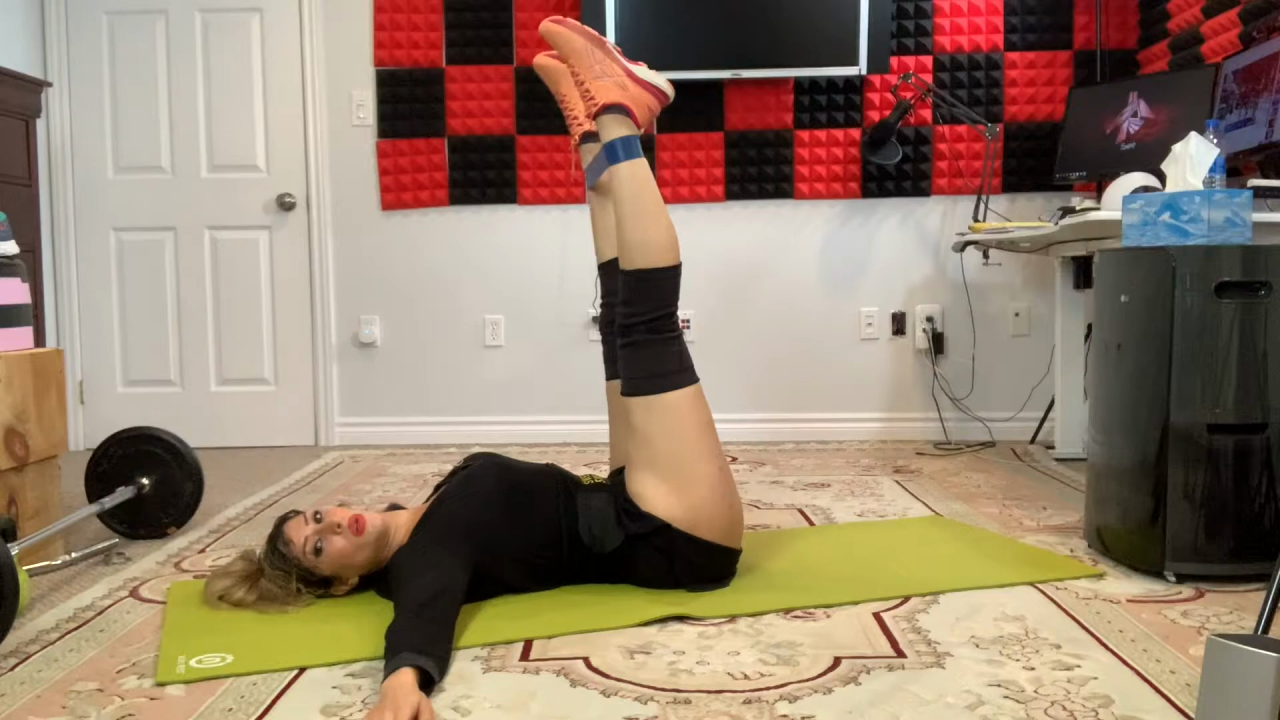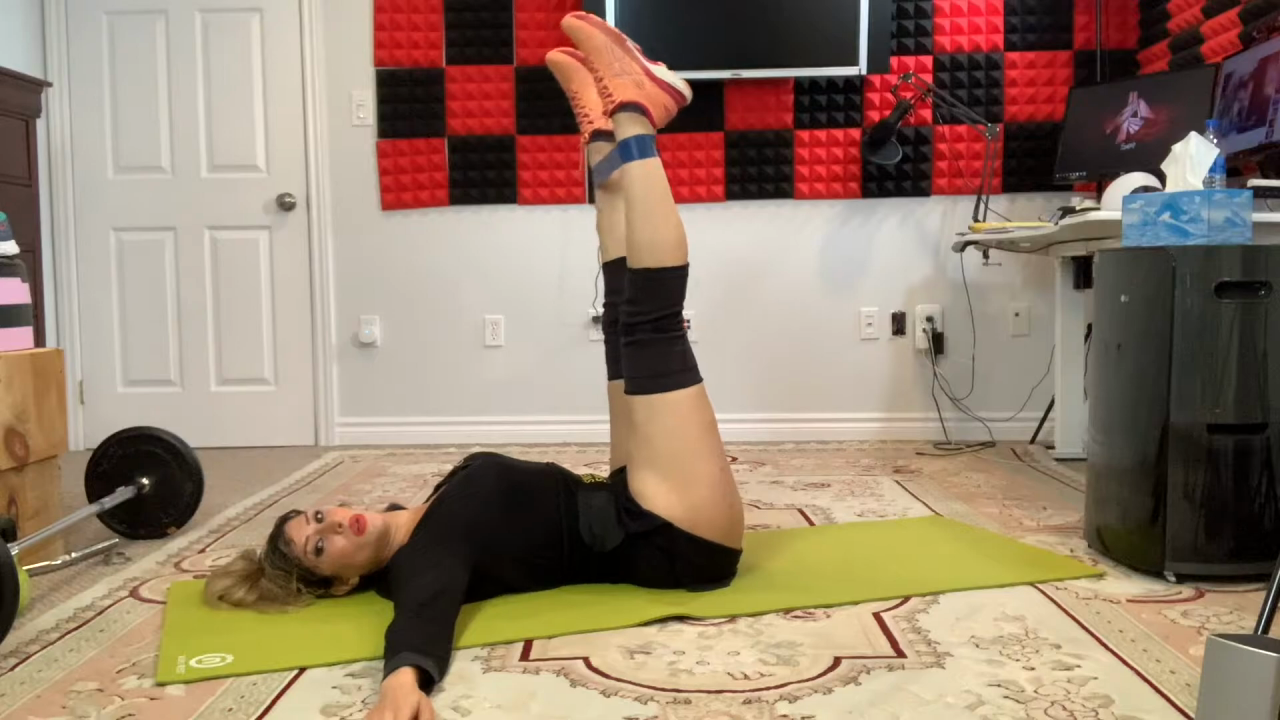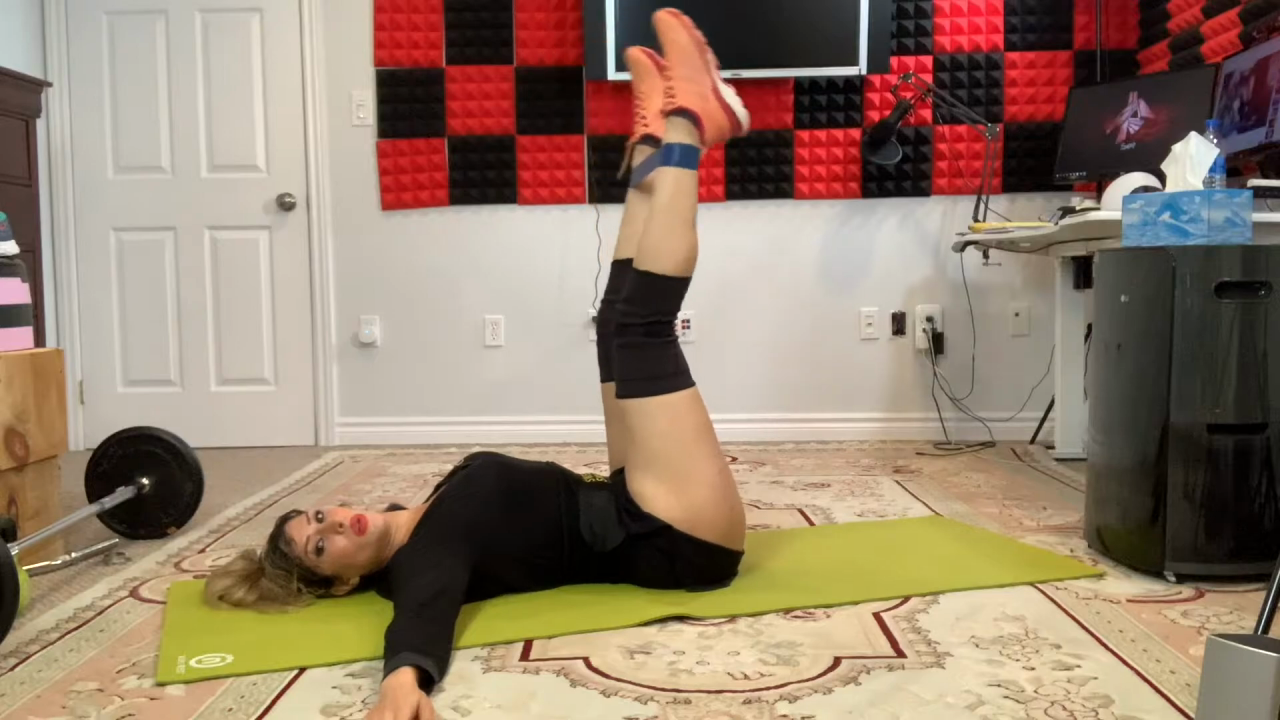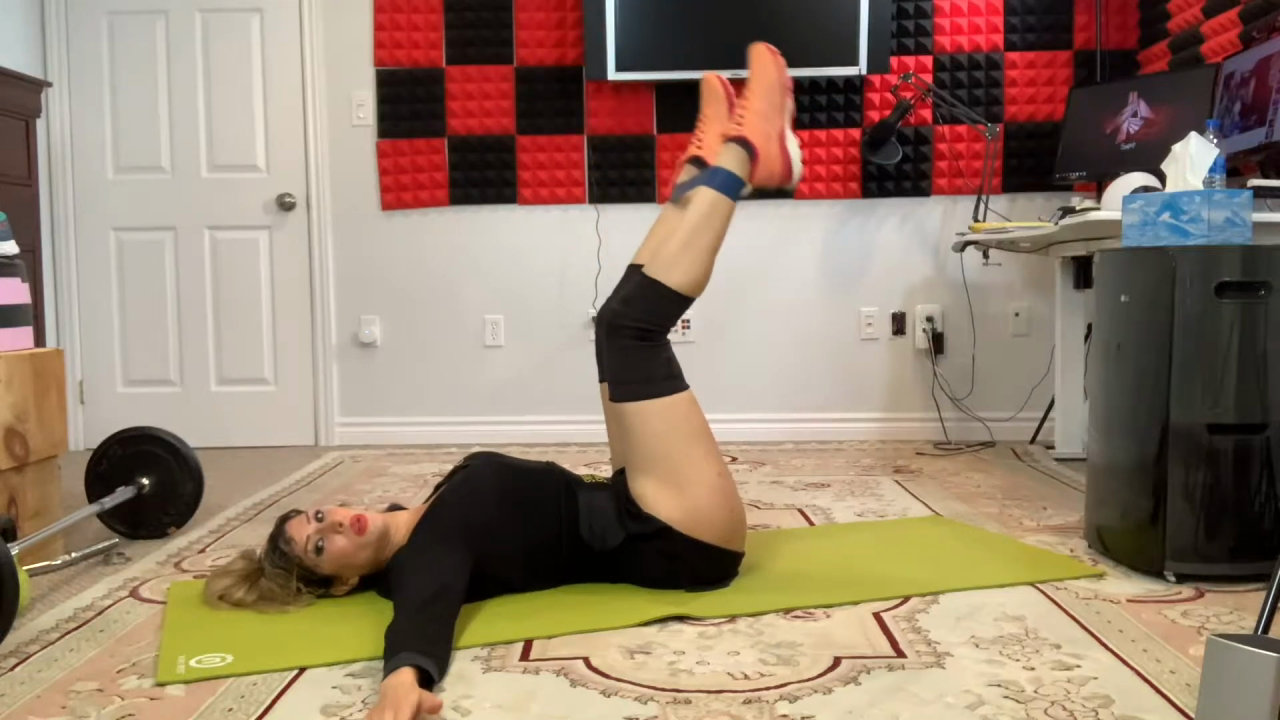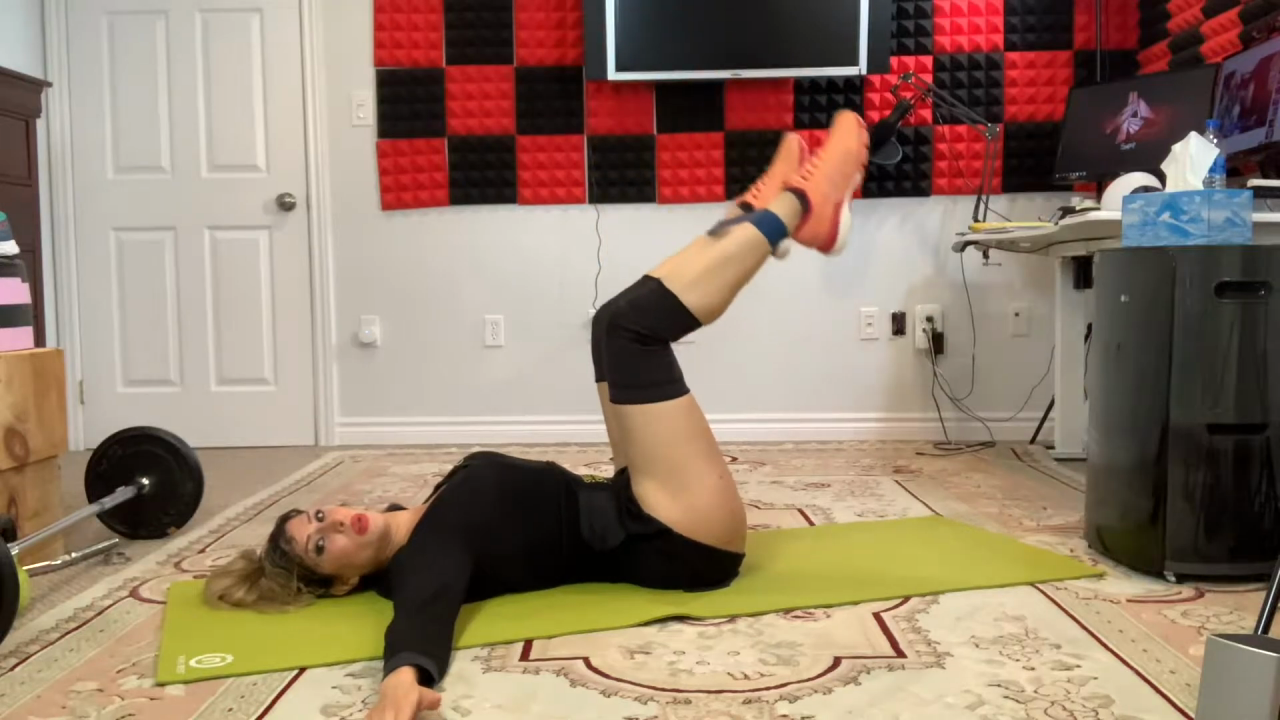
dt=0.2s
person 1, frame 1
left shoulder: (422, 522)
right shoulder: (418, 564)
right elbow: (424, 616)
left hip: (629, 517)
right hip: (678, 543)
right knee: (643, 323)
left ankle: (597, 133)
right ankle: (613, 121)
person 1, frame 2
left shoulder: (421, 522)
right shoulder: (418, 563)
right elbow: (424, 614)
left hip: (627, 513)
right hip: (680, 544)
right knee: (649, 321)
left ankle: (607, 132)
right ankle: (629, 116)
person 1, frame 3
left shoulder: (420, 522)
right shoulder: (418, 564)
right elbow: (424, 615)
left hip: (630, 515)
right hip: (680, 546)
left knee: (625, 319)
right knee: (640, 323)
right ankle: (683, 124)
person 1, frame 4
left shoulder: (421, 523)
right shoulder: (418, 564)
right elbow: (423, 618)
left hip: (628, 516)
right hip: (682, 545)
left knee: (626, 323)
right knee: (629, 326)
left ankle: (717, 158)
right ankle: (738, 154)
person 1, frame 5
left shoulder: (418, 522)
right shoulder: (415, 565)
right elbow: (424, 615)
left hip: (628, 517)
right hip: (680, 547)
left knee: (625, 329)
right knee: (627, 326)
left ankle: (769, 207)
right ankle: (794, 207)
